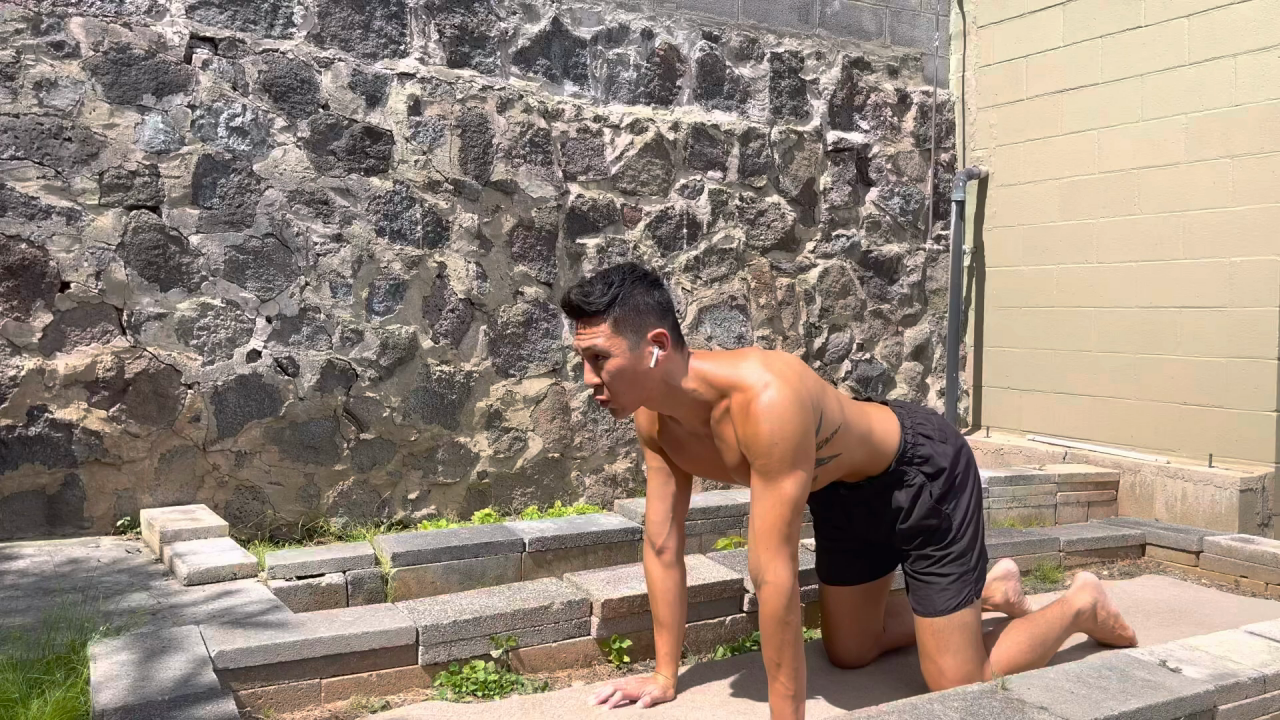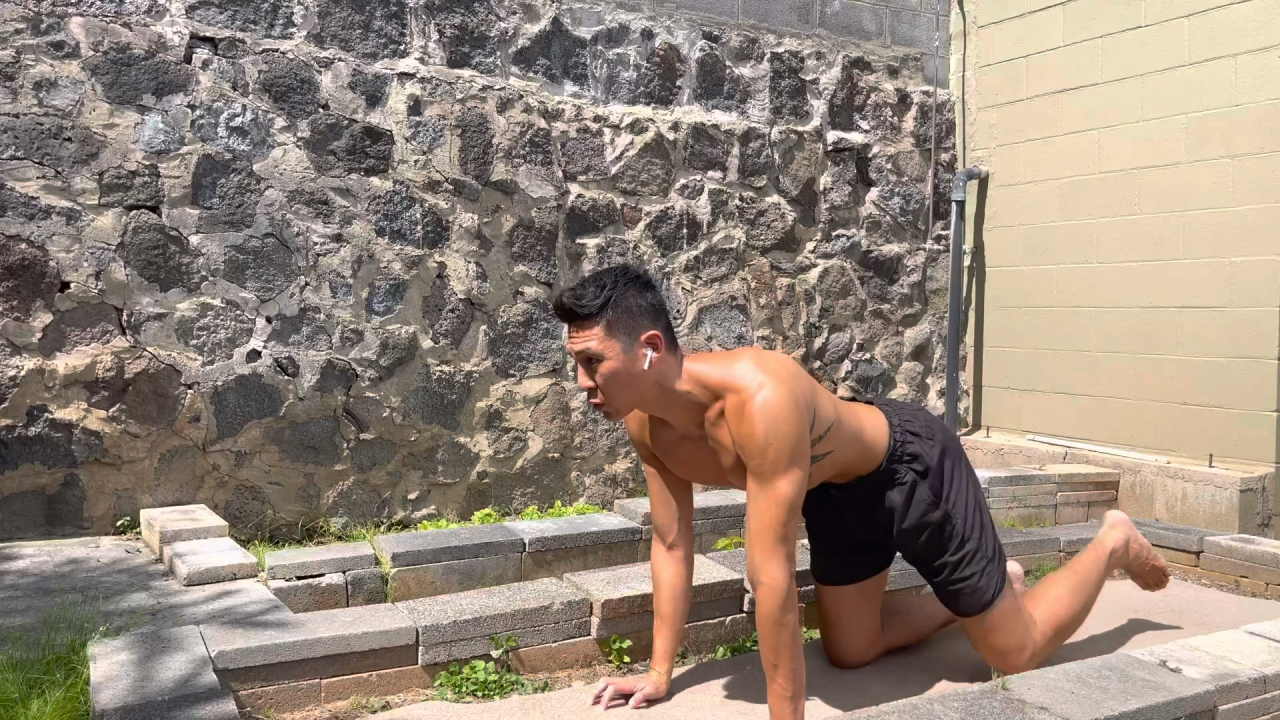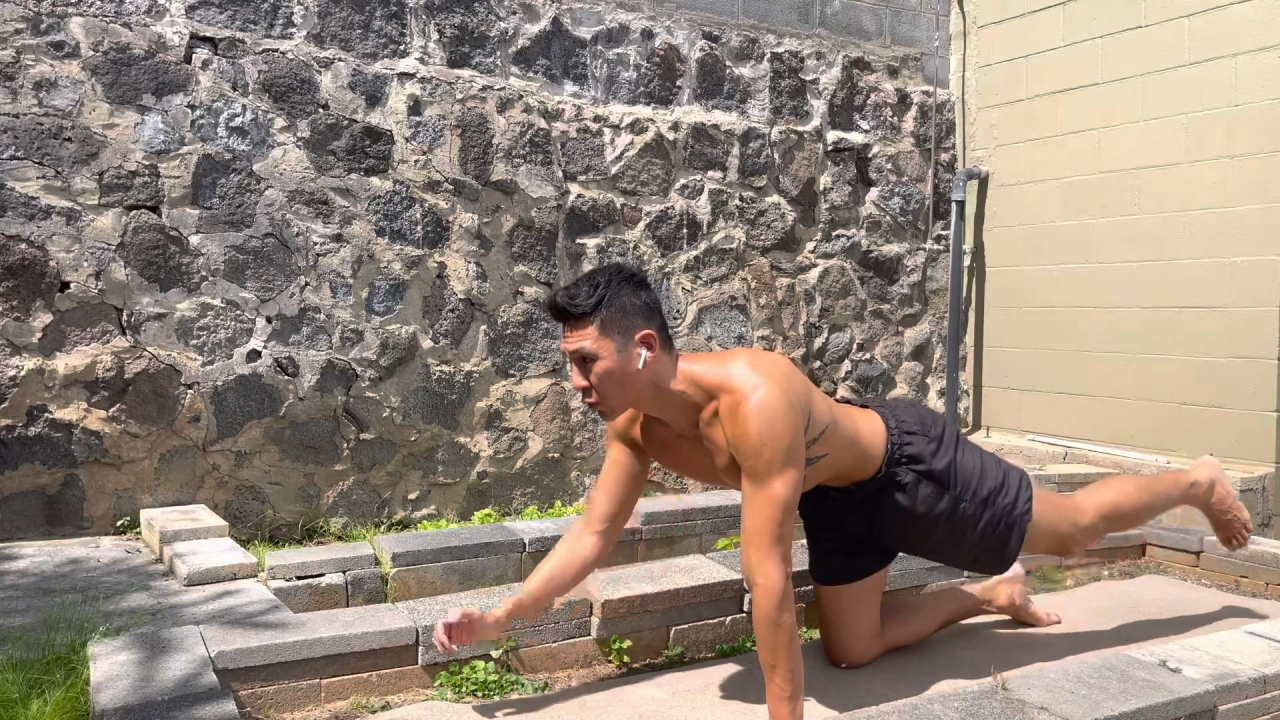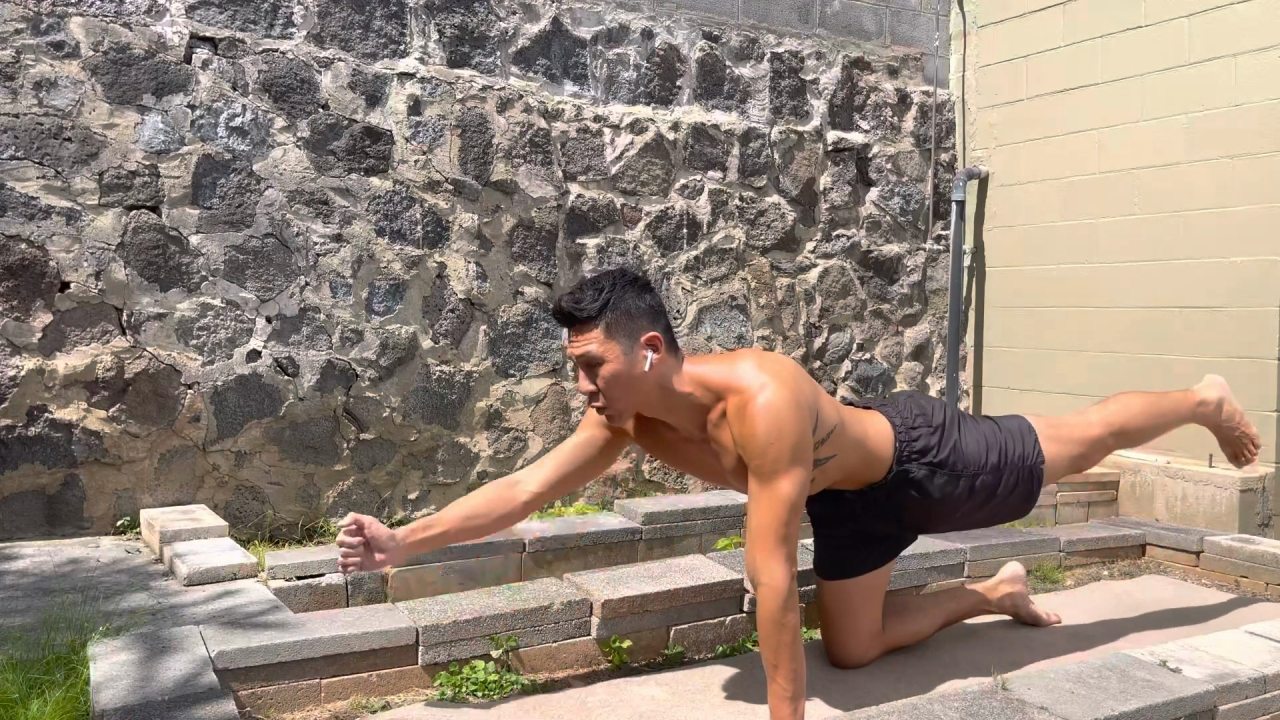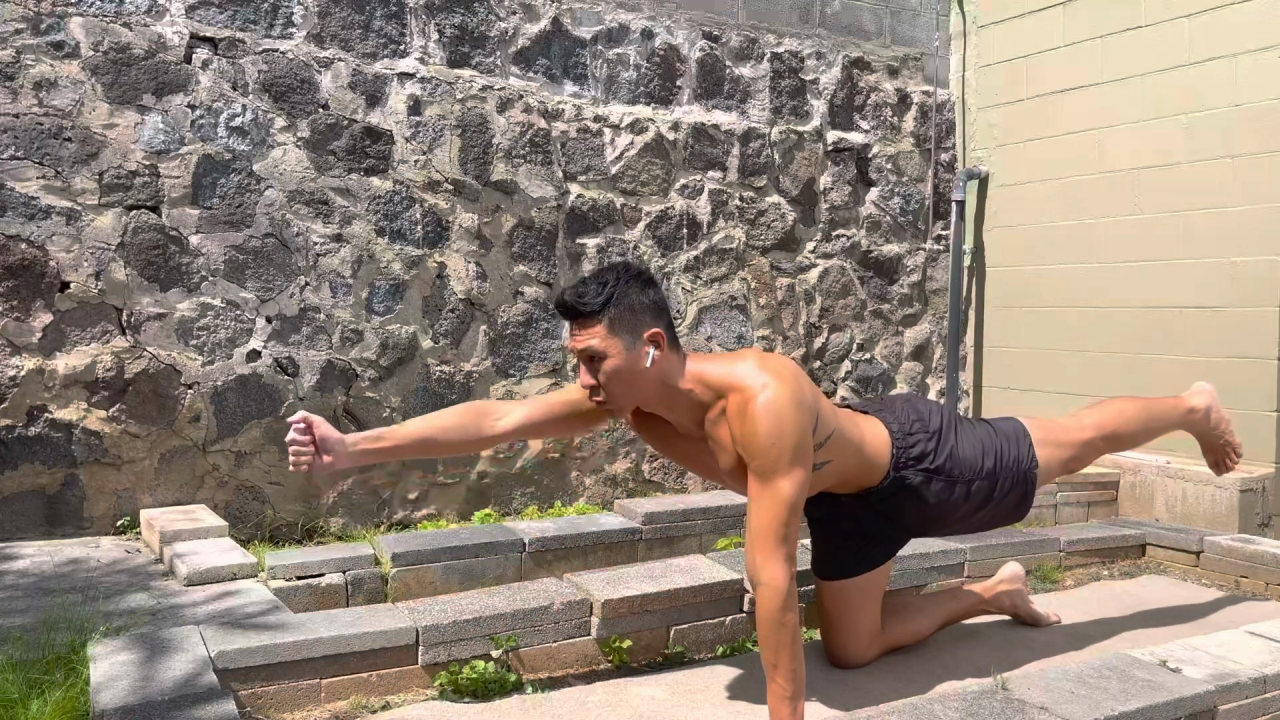
dt=0.4s
person 1, frame 1
left shoulder: (766, 399)
right shoulder: (653, 418)
left elbow: (773, 573)
right elbow: (662, 545)
left hip: (922, 468)
right hip: (846, 487)
right knee: (849, 654)
left ankle: (1079, 605)
right ankle: (992, 589)
person 1, frame 2
left shoulder: (761, 400)
right shoulder: (645, 423)
left elbow: (772, 575)
right elbow: (672, 544)
right wrist: (659, 669)
left hip: (909, 463)
right hip: (839, 487)
left knee: (1016, 655)
right knee: (849, 652)
left ankle: (1112, 541)
right ankle: (980, 592)
person 1, frame 3
left shoulder: (754, 401)
right shoulder: (635, 422)
left elbow: (767, 577)
right elbow: (592, 535)
right wrist: (499, 618)
left hip: (912, 464)
right hip: (840, 489)
left knee: (1071, 528)
right knee: (852, 649)
left ankle: (1198, 481)
right ankle: (994, 593)
person 1, frame 4
left shoulder: (761, 401)
right shoulder: (630, 415)
left elbow: (770, 575)
right elbow: (525, 487)
right wrist: (401, 540)
left hip: (921, 458)
right hip: (850, 490)
left knee: (1078, 441)
left ankle: (1203, 401)
right ankle: (995, 593)
person 1, frame 5
left shoulder: (761, 398)
right shoulder: (624, 397)
left elbow: (769, 572)
right elbow: (494, 419)
right wrist: (353, 447)
left hip: (915, 462)
right hip: (847, 490)
left knee: (1062, 448)
left ankle: (1191, 409)
right ankle: (995, 593)
